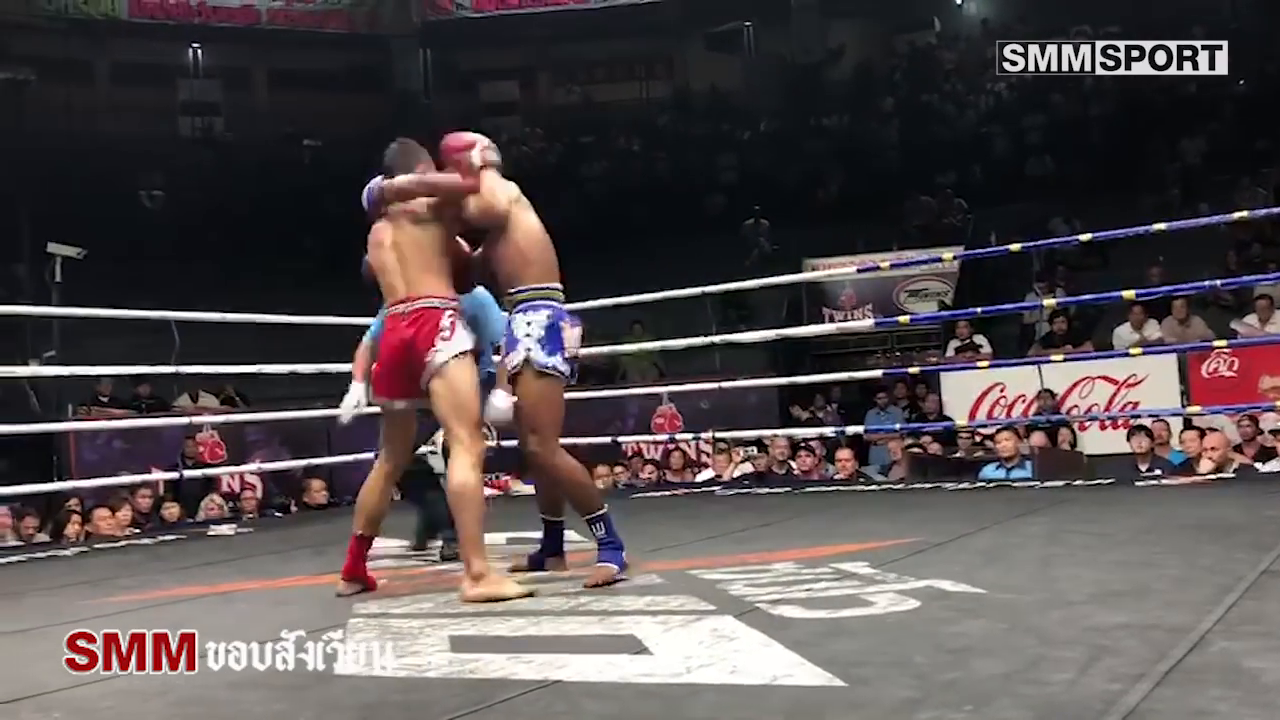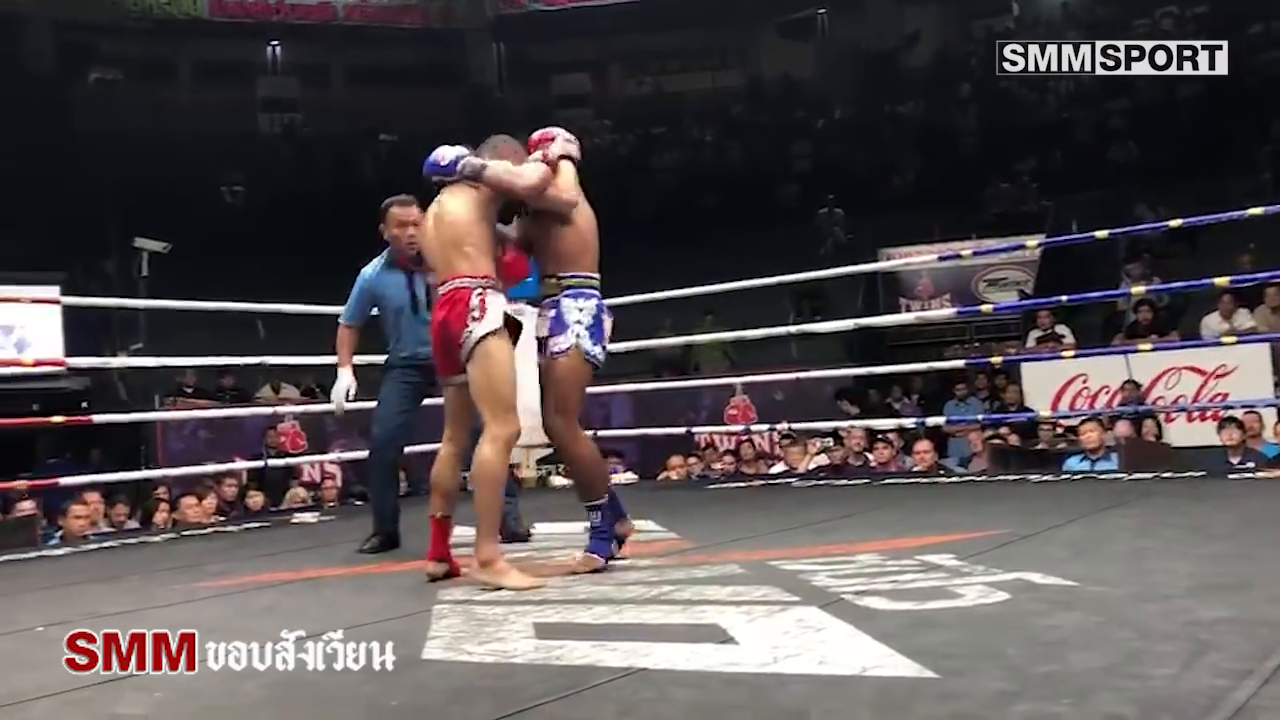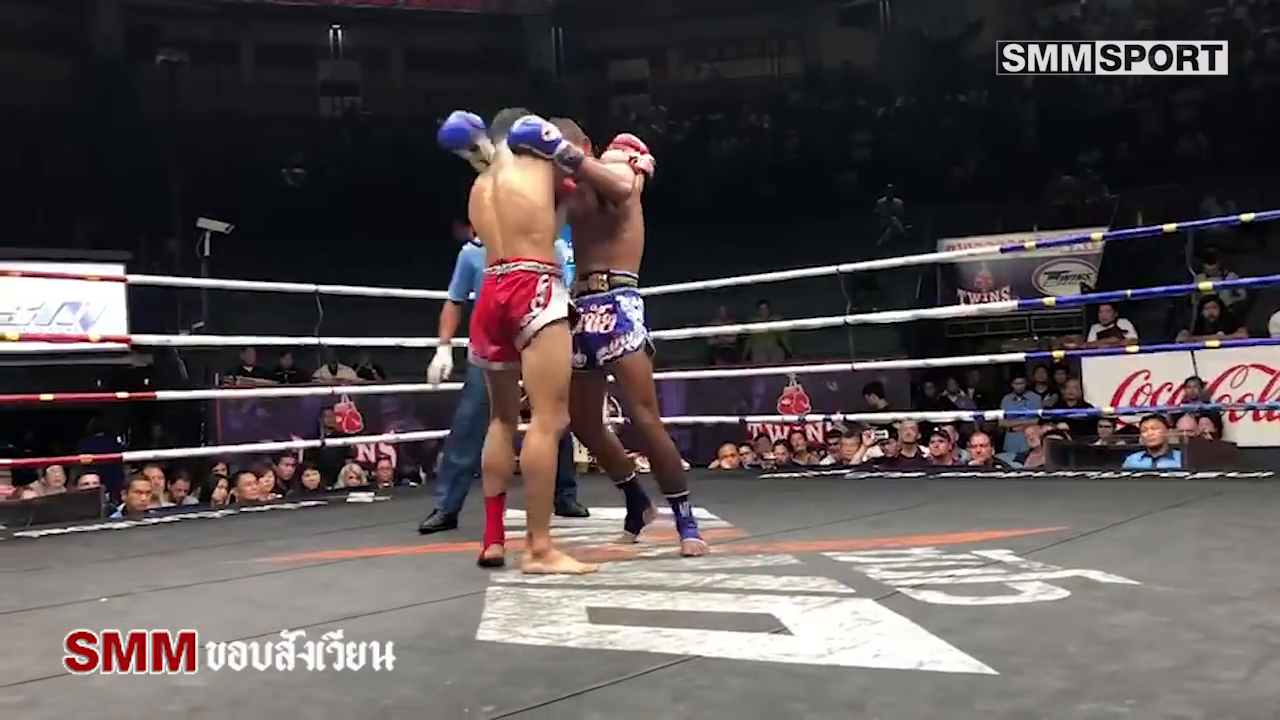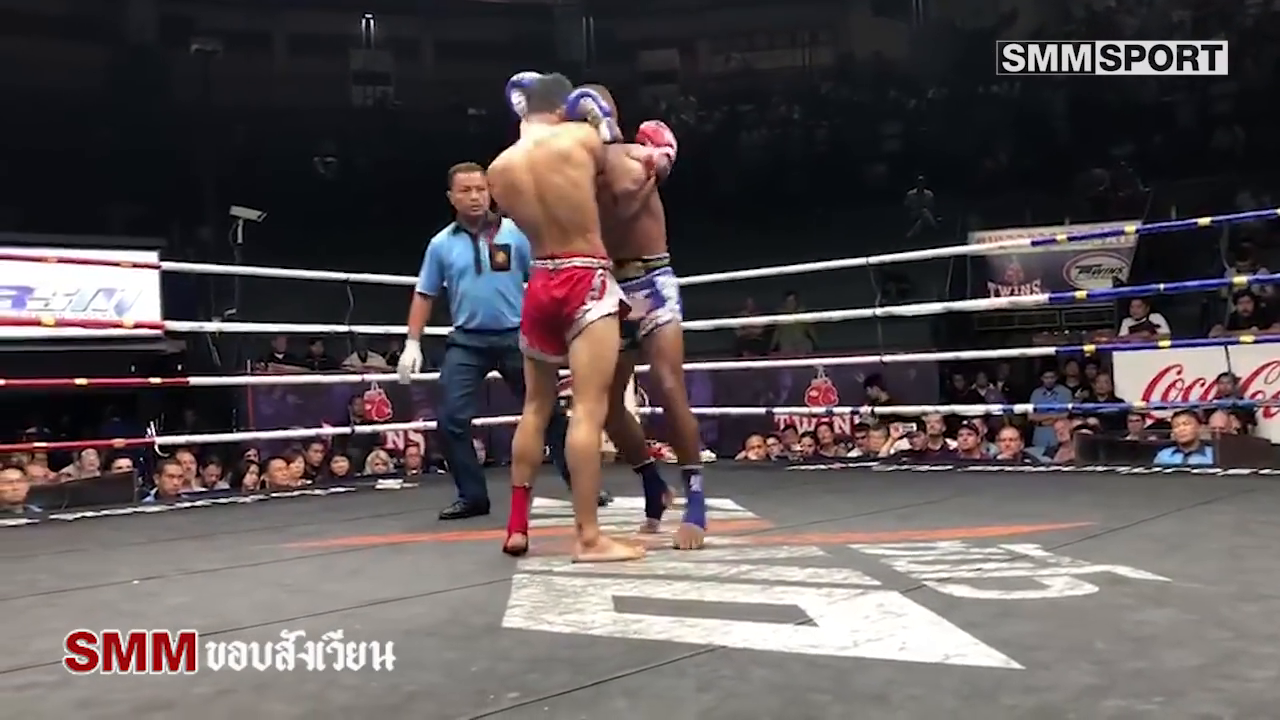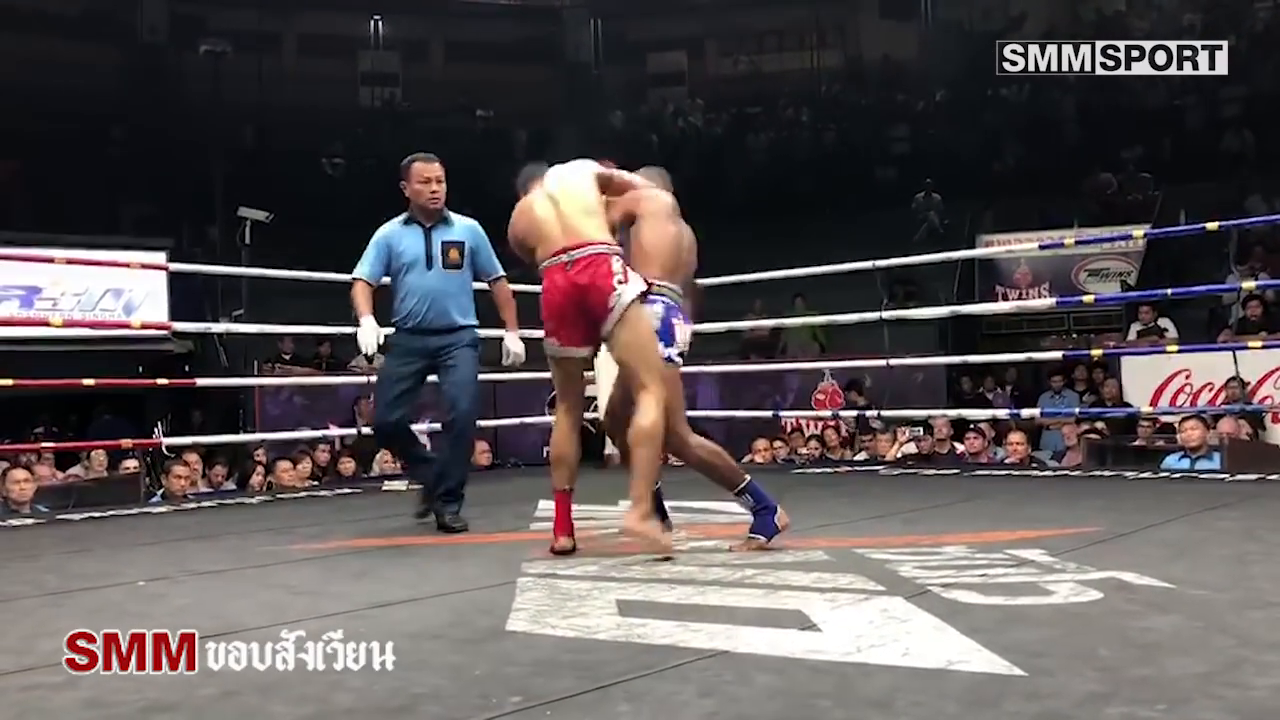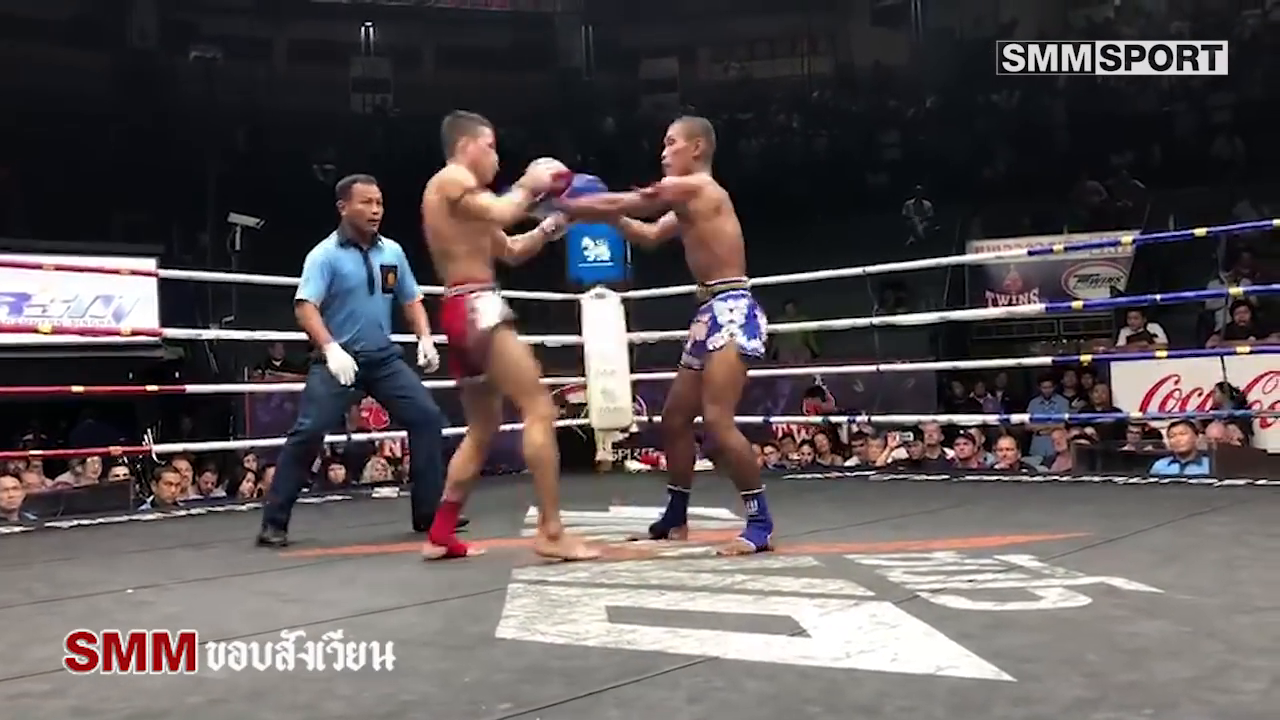
dt=0.5s
person 1, frame 1
left shoulder: (380, 230)
right shoulder: (433, 199)
right elbow: (466, 184)
left hip: (394, 335)
right hip: (436, 327)
left knee: (391, 460)
right knee: (467, 447)
left ankle: (354, 571)
right ankle: (478, 573)
person 1, frame 2
left shoulder: (435, 209)
right shoulder: (478, 176)
right elbow: (530, 183)
left wrist: (502, 273)
right wrist: (514, 163)
left hip: (446, 311)
right hip: (477, 305)
left knee: (456, 436)
right knee: (502, 429)
left ankle: (439, 554)
right ankle: (488, 558)
person 1, frame 3
left shoulder: (478, 189)
right shoulder: (538, 155)
right wrist: (566, 156)
left hip: (491, 294)
right hip: (534, 289)
left knee: (502, 419)
right knee: (549, 420)
left ankle: (493, 538)
right ankle: (539, 547)
person 1, frame 4
left shoulder: (499, 169)
right shoulder: (580, 136)
right wrist: (604, 134)
left hip: (540, 284)
right hip: (587, 282)
left knee: (537, 407)
right knee: (591, 409)
left ankle: (517, 526)
right ankle: (588, 536)
person 1, frame 5
left shoulder: (518, 218)
right shoulder: (581, 169)
right elbow: (643, 190)
left hip: (558, 287)
right hip: (605, 271)
left knee: (567, 410)
right knee: (653, 391)
left ankle: (563, 529)
right ankle: (641, 510)
person 1, frame 6
left shoulder: (458, 190)
right shoulder: (451, 179)
left elbow: (513, 252)
right elbow: (499, 214)
left wrist: (552, 223)
right wrist: (531, 186)
left hip: (469, 313)
right hip: (474, 308)
left knee: (484, 428)
right knee: (539, 412)
left ankle: (440, 534)
right ankle: (552, 534)
person 2, frame 1
left shoulder: (498, 190)
right shoulder: (493, 228)
left elbow: (481, 214)
left hip: (537, 321)
right hip: (530, 324)
left knee: (542, 446)
right knee: (534, 445)
left ankle: (611, 547)
right ankle: (552, 547)
person 2, frame 2
left shoulder: (551, 171)
right shoulder: (533, 218)
left hip: (578, 308)
right hip: (557, 311)
left knee: (562, 426)
right knee: (563, 428)
left ankle: (602, 537)
right ankle: (614, 515)
person 2, frame 3
left shoulder: (618, 163)
right shoulder: (569, 197)
left elbow: (620, 189)
left hip: (618, 305)
right hip: (581, 309)
left knee: (645, 420)
right knee: (585, 425)
left ankle: (686, 520)
right ankle: (637, 503)
person 2, frame 4
left shoulder: (639, 157)
left elbow: (622, 197)
left hip: (653, 285)
right hip: (614, 288)
left knee: (670, 390)
right knee: (607, 402)
left ankle: (694, 507)
right ankle: (655, 487)
person 2, frame 5
left shoulder: (651, 196)
right shoulder: (684, 234)
left elbow: (604, 224)
left hip: (652, 313)
right hip: (665, 315)
left knee: (675, 437)
right knee: (617, 422)
left ankle: (766, 511)
right ankle: (654, 512)
person 2, frame 6
left shoulder: (693, 187)
right shoulder: (687, 202)
left elbow: (630, 203)
right elbow: (650, 234)
left wrist: (567, 205)
right wrist: (593, 211)
left hip: (731, 310)
right hip: (710, 313)
left knee: (715, 419)
right knee: (675, 418)
left ankle: (759, 523)
right ankle: (674, 519)
person 3, frame 1
left shoulder: (470, 294)
left elbow: (504, 340)
right elbow: (369, 345)
left wrist: (501, 391)
right wrist: (358, 385)
left ankle: (455, 532)
right ankle: (434, 516)
person 3, frame 2
right shoulder: (371, 276)
right elbow: (349, 324)
right wrist: (345, 370)
right hip: (405, 367)
right knee: (384, 441)
right ankle: (385, 529)
person 3, frame 3
right shoulder: (472, 252)
right elbow: (455, 301)
right wrist: (444, 347)
right knee: (467, 422)
left ankle: (564, 497)
right ankle: (445, 508)
person 3, frame 4
left shoulder: (515, 233)
right shoulder: (441, 244)
right elbow: (423, 294)
right wrist: (411, 344)
left hip: (515, 338)
right hip: (467, 342)
left knee: (547, 412)
right knee: (450, 419)
right ankle: (472, 495)
person 3, frame 5
left shoulder: (468, 230)
right shoulder: (389, 235)
left elbow: (497, 281)
right elbow: (361, 281)
left wrist: (511, 331)
right wrist: (366, 320)
left hip: (458, 338)
right hip: (408, 340)
left knee: (460, 415)
right knee: (387, 421)
left ankle: (448, 502)
right ankle: (430, 478)
person 3, frame 6
left shoulder: (392, 252)
right shoulder: (325, 254)
left elbow: (410, 299)
right elbow: (305, 307)
left wrist: (425, 339)
right wrist: (331, 349)
left hip: (385, 357)
right hip: (340, 359)
left knee: (428, 418)
right knee: (307, 433)
left ankle: (428, 509)
right ankle: (274, 521)
